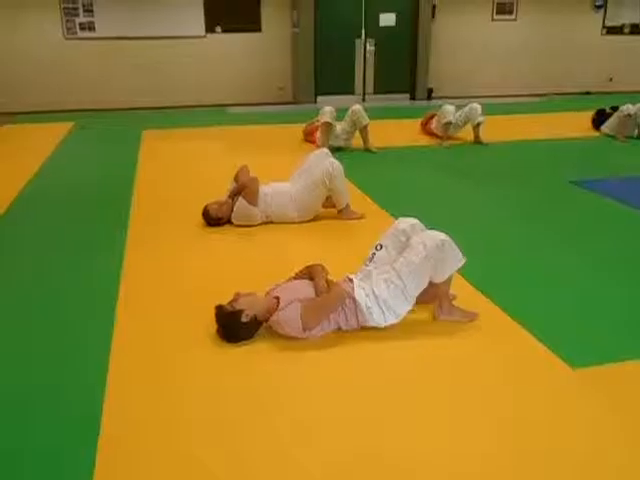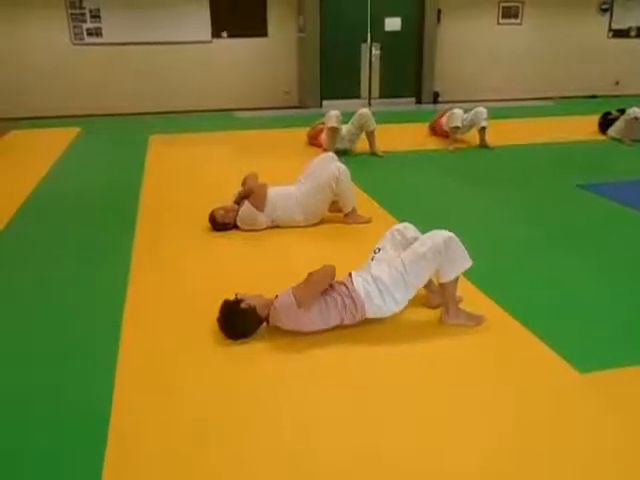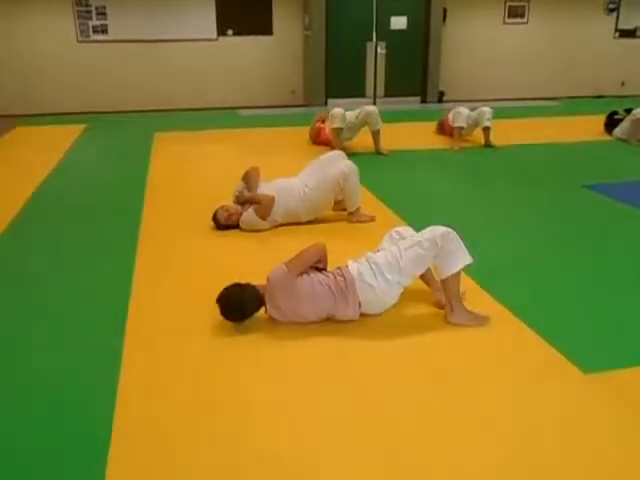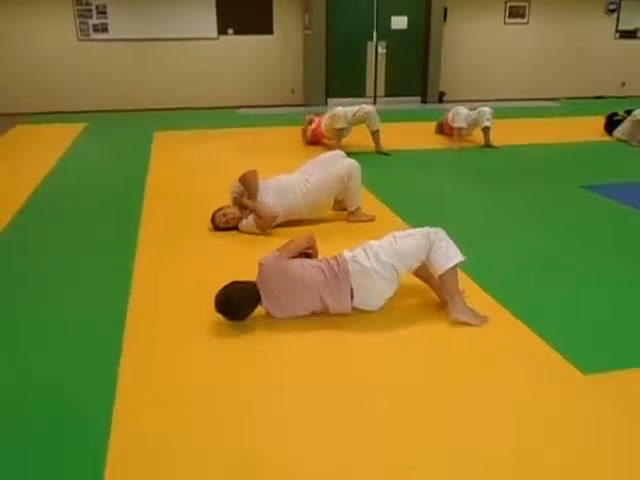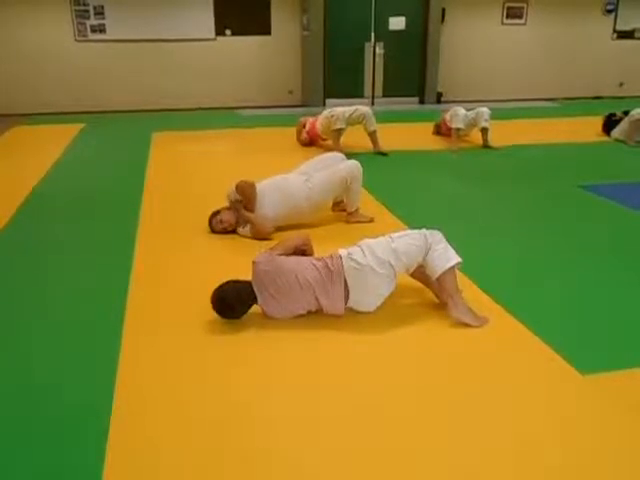
dt=0.4s
person 1, frame 1
left shoulder: (273, 295)
right shoulder: (288, 320)
left elbow: (315, 269)
right elbow: (336, 296)
left wrist: (314, 273)
right wrist: (321, 279)
left hip: (361, 283)
right hip: (377, 304)
left knee: (407, 226)
right knee: (437, 241)
left ankle: (428, 287)
right ankle: (445, 308)
person 1, frame 2
left shoulder: (277, 312)
right shoulder: (285, 308)
left elbow: (315, 278)
right elbow: (328, 272)
left wrist: (314, 279)
right wrist: (318, 278)
left hip: (360, 282)
right hip: (374, 293)
left knee: (403, 231)
right knee: (444, 240)
left ankle: (434, 293)
right ankle: (452, 311)
person 1, frame 3
left shoulder: (277, 312)
right shoulder: (278, 282)
right elbow: (319, 248)
left wrist: (316, 270)
right wrist: (319, 266)
left hip: (362, 301)
right hip: (365, 282)
left knee: (401, 235)
right knee: (442, 235)
left ankle: (439, 291)
right ankle: (455, 309)
person 1, frame 4
left shoulder: (275, 309)
right shoulder: (268, 269)
right elbow: (308, 239)
left wrist: (310, 263)
left hip: (361, 297)
right hip: (357, 270)
left knee: (402, 243)
right knee: (434, 236)
left ankle: (442, 290)
right ankle: (456, 304)
person 1, frame 5
left shoulder: (272, 310)
right shoulder: (262, 267)
right elbow: (302, 239)
left hip: (358, 298)
right hip: (355, 267)
left knee: (405, 250)
right knee: (431, 238)
left ankle: (443, 292)
right ankle: (456, 303)
person 2, frame 1
left shoulder: (234, 197)
right shoulder: (240, 214)
left elbow: (244, 169)
right elbow: (253, 182)
left wrist: (235, 189)
right wrist: (237, 190)
left hip: (292, 189)
right hip: (299, 204)
left knee: (322, 154)
right knee: (333, 166)
left ankle: (328, 199)
right ankle: (344, 210)
person 2, frame 2
left shoulder: (241, 202)
right shoulder: (246, 218)
left elbow: (252, 177)
right elbow: (261, 187)
left wrist: (242, 193)
right wrist: (242, 195)
left hip: (297, 191)
right hip: (304, 207)
left knee: (329, 158)
right knee: (338, 170)
left ankle: (335, 203)
right ankle: (350, 214)
person 2, frame 3
left shoulder: (241, 193)
right shoulder: (248, 221)
left elbow: (253, 170)
right elbow: (269, 199)
left wrist: (250, 194)
right wrist: (250, 197)
left hip: (301, 183)
right hip: (307, 199)
left knee: (337, 156)
right knee: (347, 168)
left ankle: (339, 202)
right ankle: (354, 213)
person 2, frame 4
left shoulder: (238, 193)
right shoulder: (246, 224)
left elbow: (251, 174)
right elbow: (271, 216)
left wrist: (250, 201)
right wrist: (251, 205)
left hip: (298, 180)
right hip: (307, 196)
left knee: (338, 156)
right knee: (351, 166)
left ankle: (339, 202)
right ankle: (354, 212)
person 2, frame 5
left shoulder: (234, 197)
right shoulder: (244, 228)
left elbow: (246, 185)
right elbow: (267, 231)
right wrist: (247, 214)
left hip: (297, 179)
right hip: (307, 195)
left knee: (338, 158)
right knee: (353, 167)
left ankle: (338, 203)
right ankle: (353, 213)
